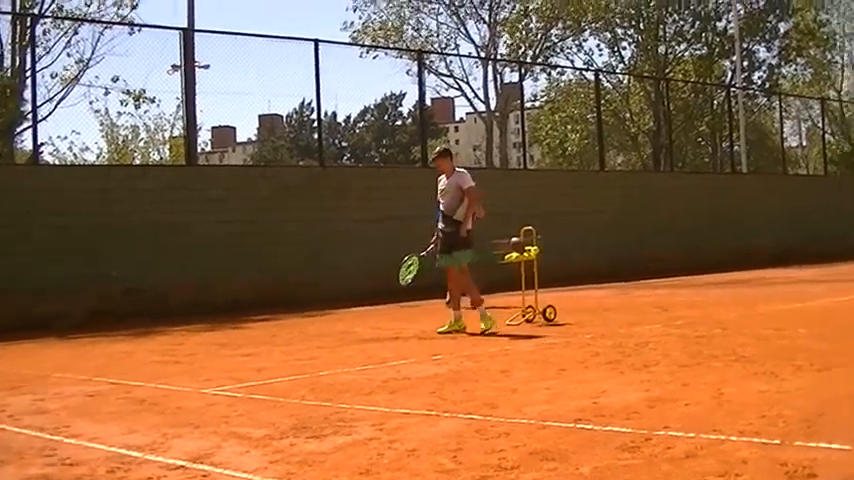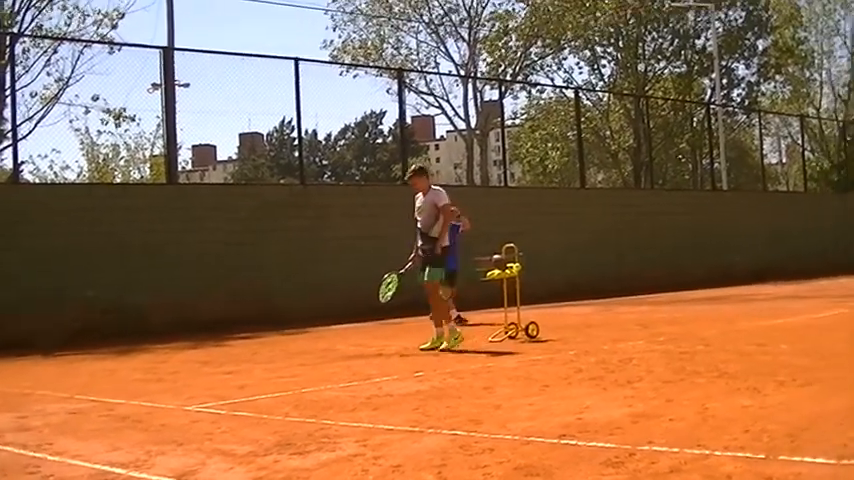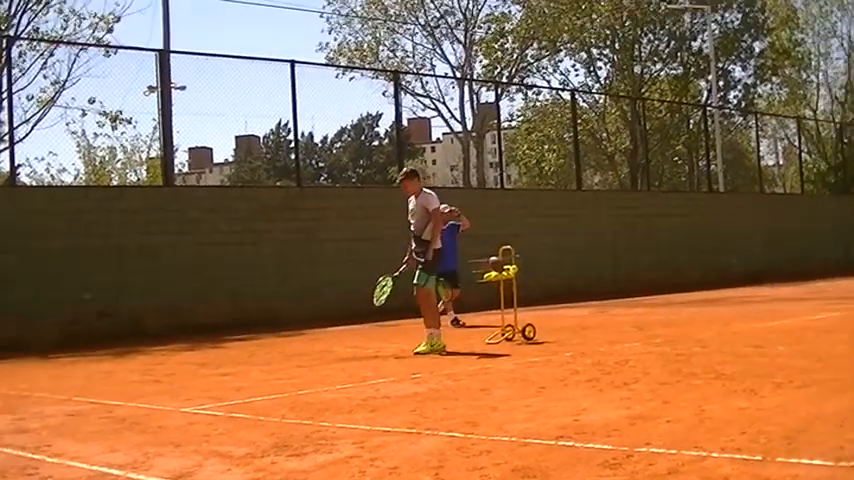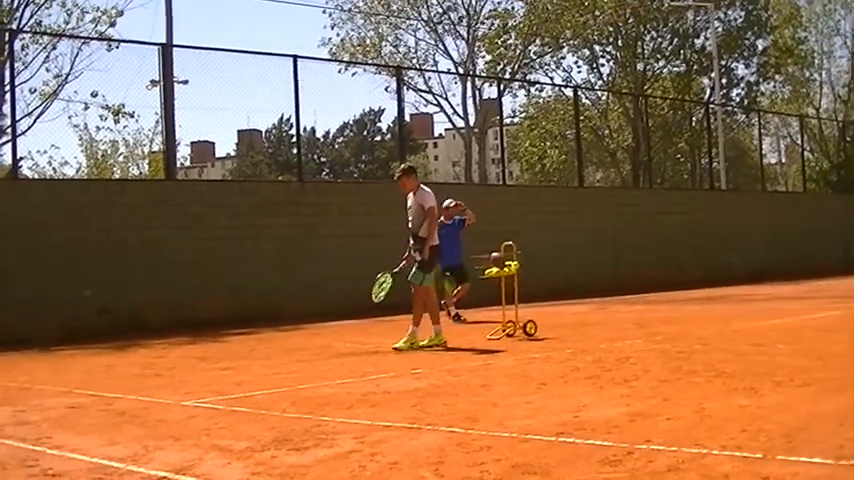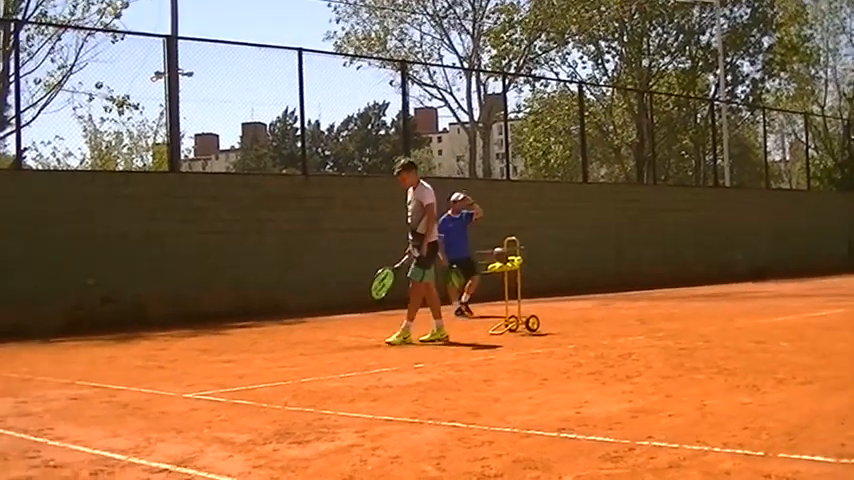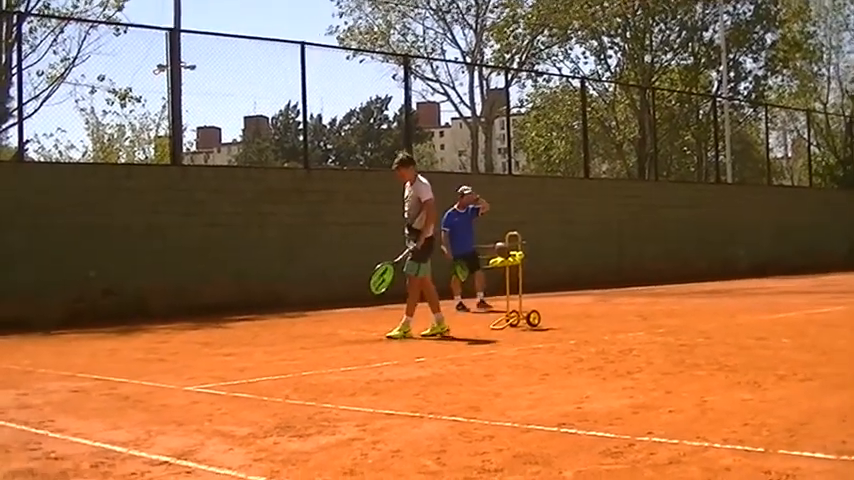
dt=0.1s
person 1, frame 1
left shoulder: (461, 175)
right shoulder: (441, 180)
left elbow: (474, 199)
left wrist: (464, 225)
right wrist: (438, 234)
left hip: (460, 232)
right hip: (445, 233)
left knee: (463, 274)
right knee: (451, 277)
left ankle: (483, 315)
right ankle: (457, 320)
person 1, frame 2
left shoulder: (437, 193)
right shoulder: (418, 198)
left elbow: (448, 216)
left wrist: (439, 243)
right wrist: (416, 250)
left hip: (438, 249)
right hip: (425, 250)
left knee: (433, 290)
right knee: (432, 293)
left ankle: (453, 331)
right ankle: (439, 336)
person 1, frame 3
left shoulder: (428, 196)
right shoulder: (411, 200)
left elbow: (438, 221)
left wrist: (430, 247)
right wrist: (411, 253)
left hip: (430, 252)
right hip: (419, 252)
left knee: (421, 293)
right knee: (428, 296)
left ankle: (432, 339)
right ankle: (434, 340)
person 1, frame 4
left shoulder: (425, 194)
right shoulder: (410, 197)
left elbow: (433, 220)
left wrist: (426, 247)
right wrist: (410, 250)
left hip: (428, 249)
right hip: (418, 249)
left knee: (417, 292)
right knee: (427, 292)
left ankle: (412, 337)
right ankle: (438, 335)
person 1, frame 5
left shoulder: (424, 190)
right shoulder: (411, 191)
left elbow: (432, 217)
left wrist: (425, 243)
right wrist: (412, 246)
left hip: (427, 245)
right hip: (418, 244)
left knee: (415, 288)
right knee: (428, 287)
left ankle: (405, 332)
right ankle: (440, 330)
person 1, frame 6
left shoulder: (422, 186)
right shoulder: (408, 186)
left elbow: (431, 213)
left wrist: (421, 238)
left hip: (422, 240)
right hip: (414, 239)
left knee: (413, 282)
right knee: (425, 282)
left ankle: (405, 326)
right ankle: (440, 324)
person 2, frame 1
left shoulder: (465, 212)
right shoulder: (446, 214)
left elbow: (480, 213)
right elbow: (441, 233)
left wrist: (475, 204)
right wrist: (442, 248)
left hip: (463, 248)
right hip: (453, 250)
left knee: (459, 275)
right knee: (462, 274)
left ankle: (451, 299)
right ankle: (472, 298)
person 2, frame 2
left shoulder: (453, 227)
left elbow: (467, 225)
left wrist: (458, 215)
left hip: (452, 266)
left knee: (451, 291)
right knee: (447, 291)
right ankle: (455, 315)
person 2, frame 3
left shoulder: (452, 227)
left elbow: (467, 225)
left wrist: (458, 215)
left hip: (452, 267)
right hip: (440, 268)
left knee: (456, 291)
left ankle: (438, 309)
right ankle: (452, 317)
person 2, frame 4
left shoulder: (457, 222)
right shoulder: (438, 227)
left elbow: (472, 219)
left wrist: (464, 209)
right wrist: (437, 263)
left hip: (458, 262)
right hip: (445, 264)
left knee: (465, 285)
right knee: (448, 288)
left ankle: (447, 303)
right ankle: (454, 313)
person 2, frame 5
left shoulder: (465, 216)
right shoulder: (444, 221)
left elbow: (480, 213)
right elbow: (439, 240)
left wrist: (471, 203)
right wrist: (444, 257)
left hip: (465, 255)
right hip: (452, 258)
left knee: (475, 278)
right knee: (453, 282)
left ankle: (464, 301)
right ankle: (457, 307)
person 2, frame 6
left shoulder: (471, 211)
right shoulder: (449, 215)
left elbow: (486, 207)
right elbow: (444, 234)
left wrist: (477, 198)
right wrist: (448, 251)
left hip: (470, 250)
right hip: (456, 253)
left knee: (479, 273)
right knee: (457, 277)
left ankle: (481, 300)
right ankle: (458, 302)
